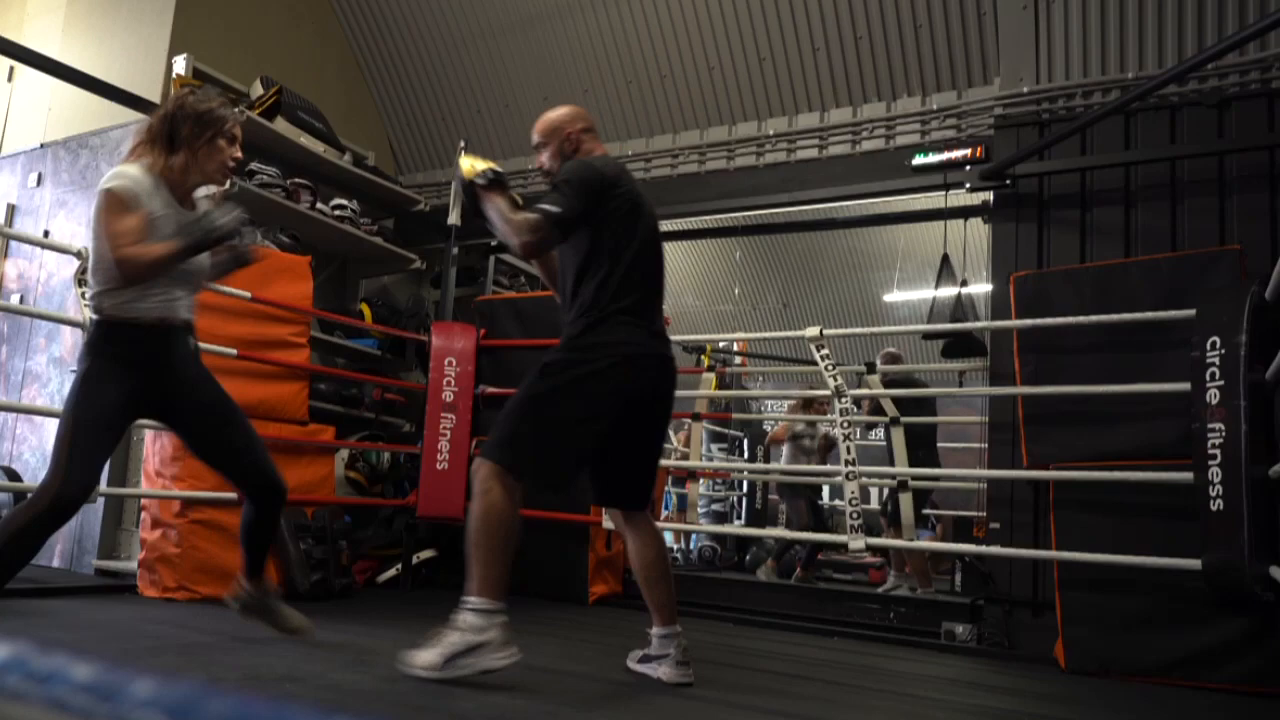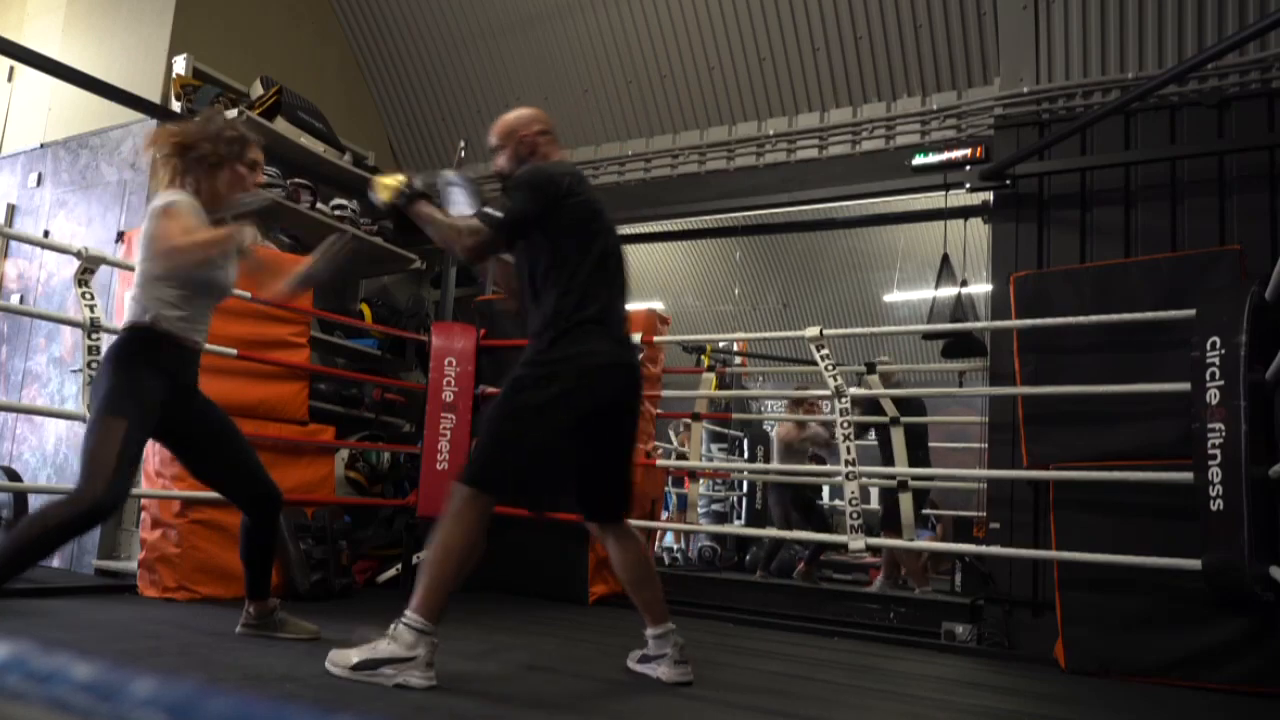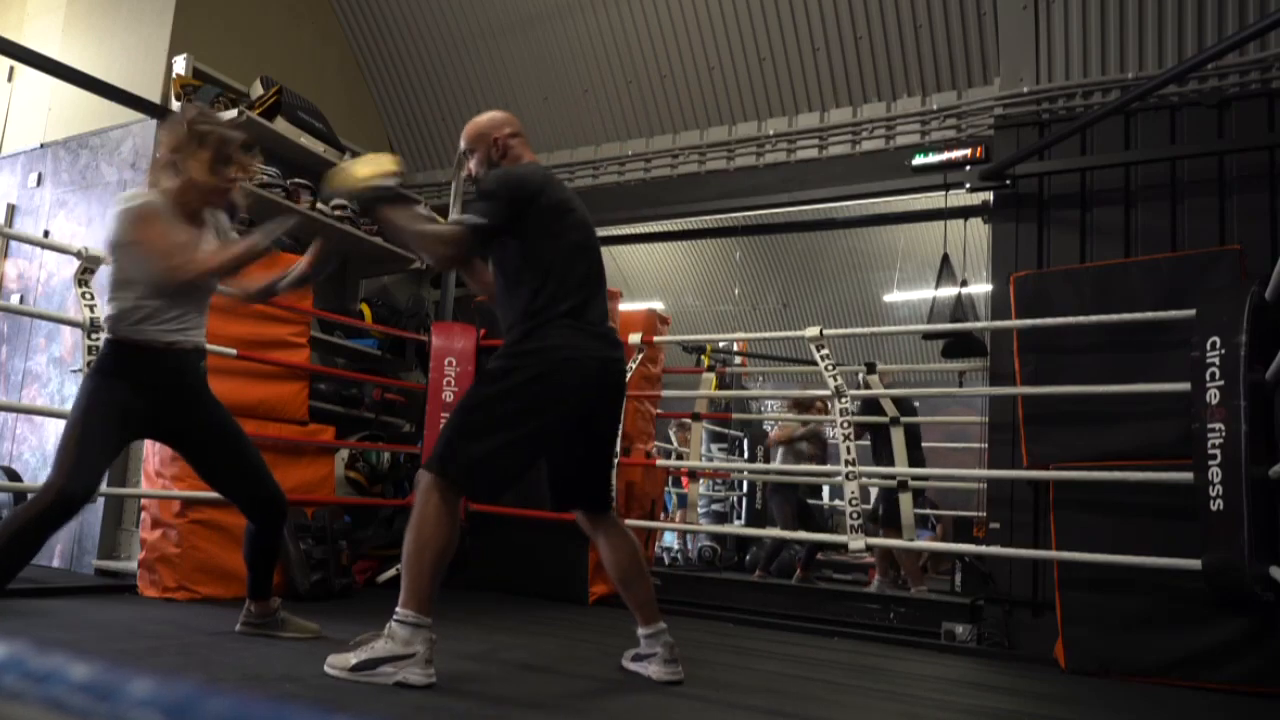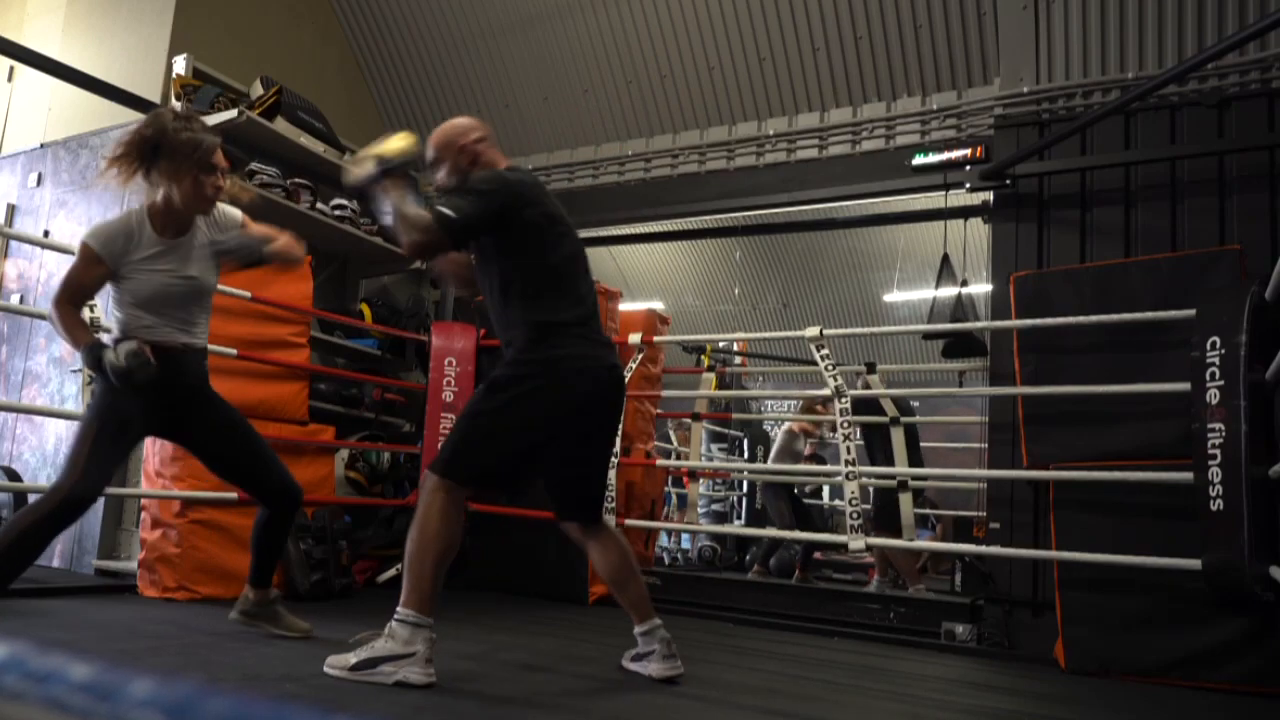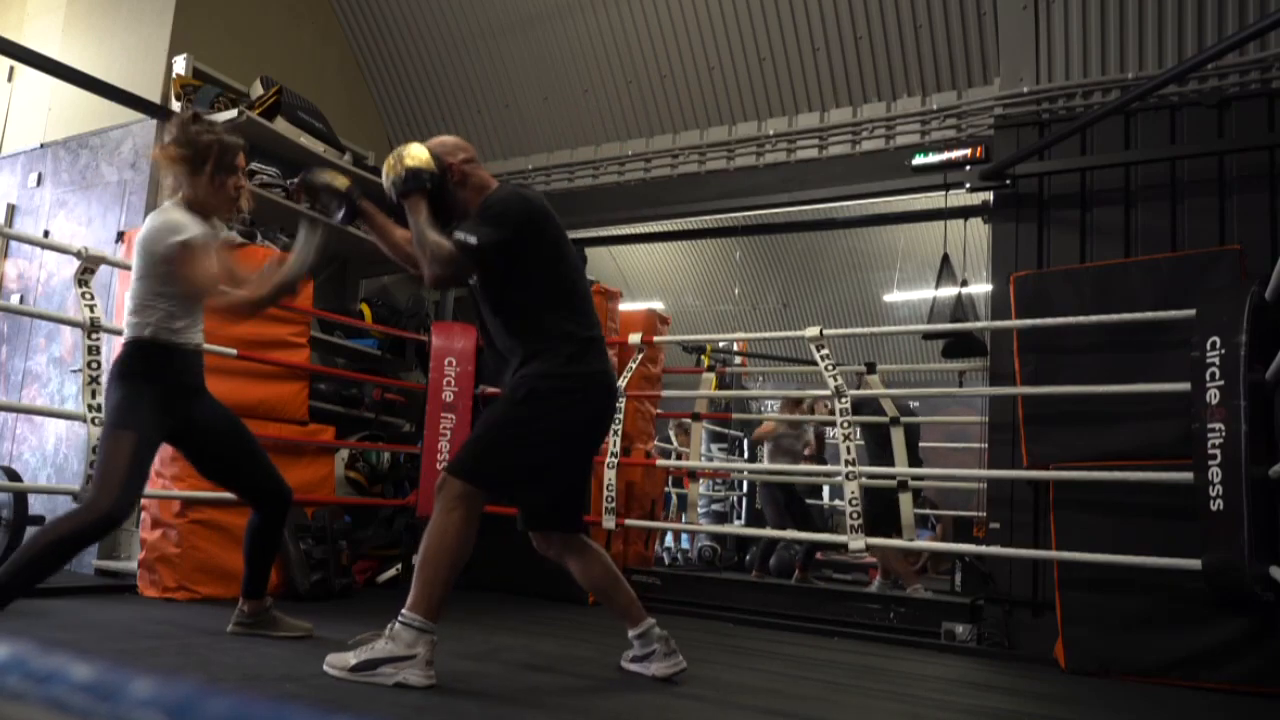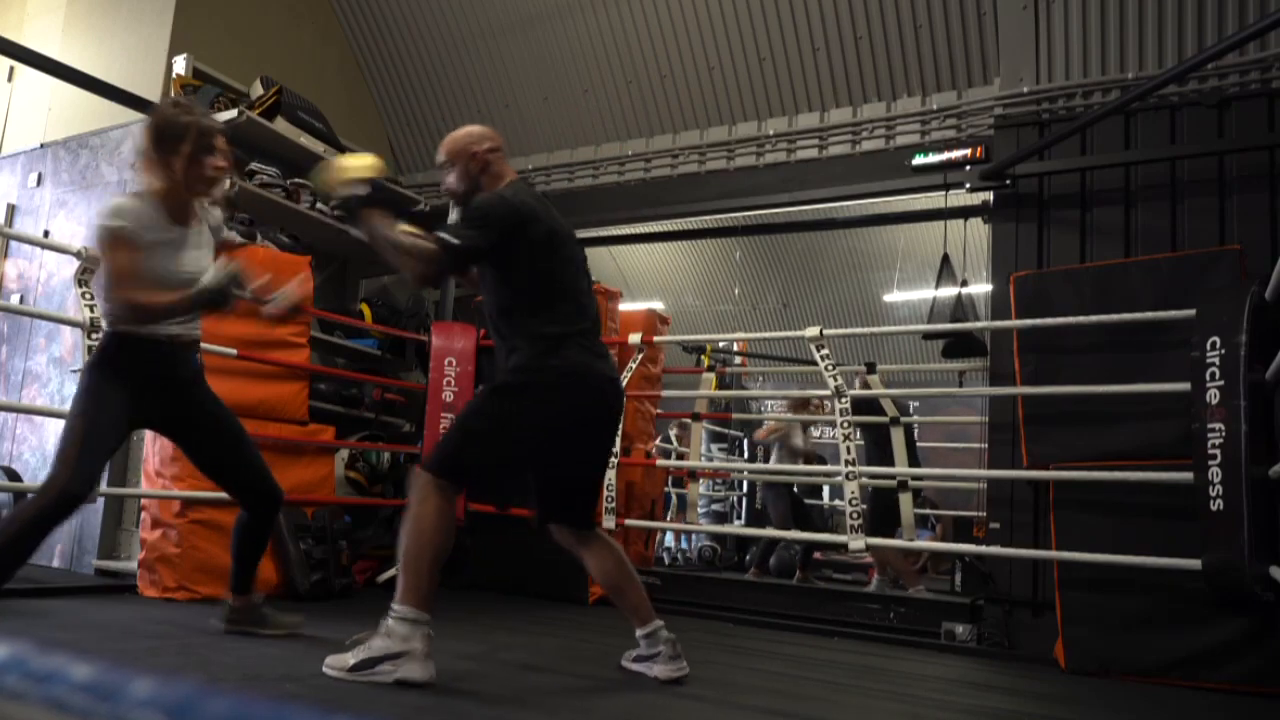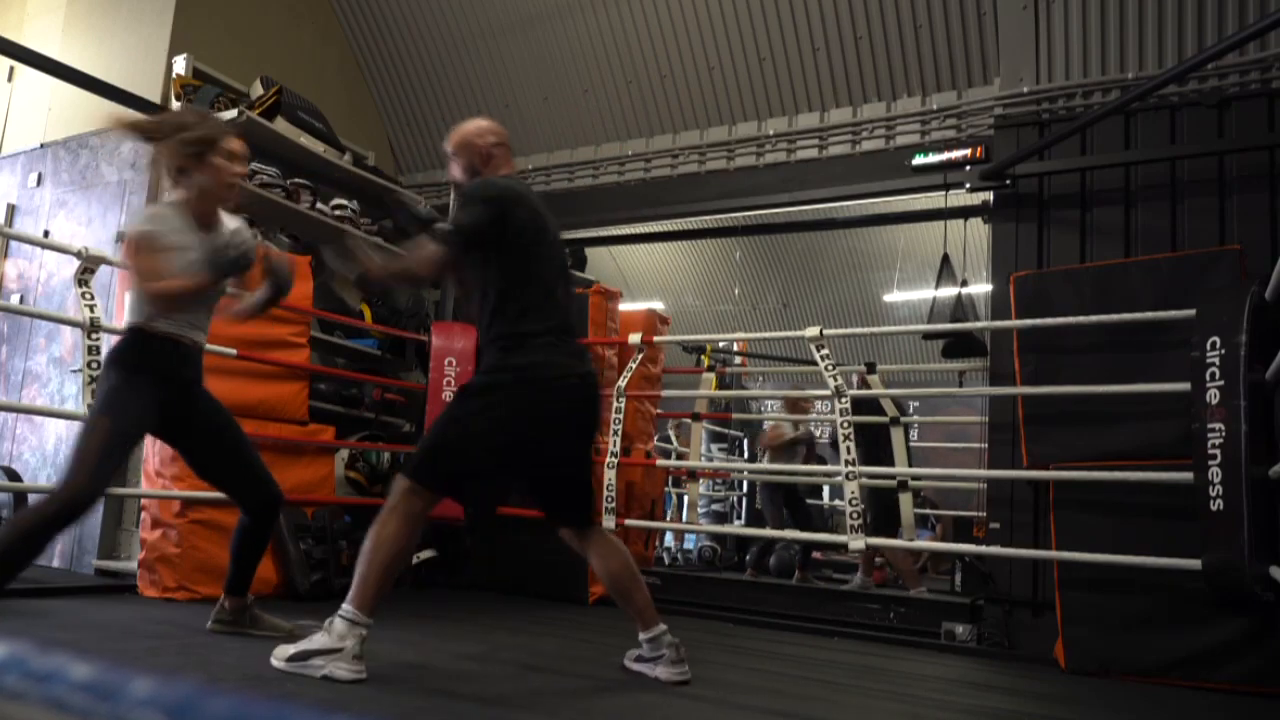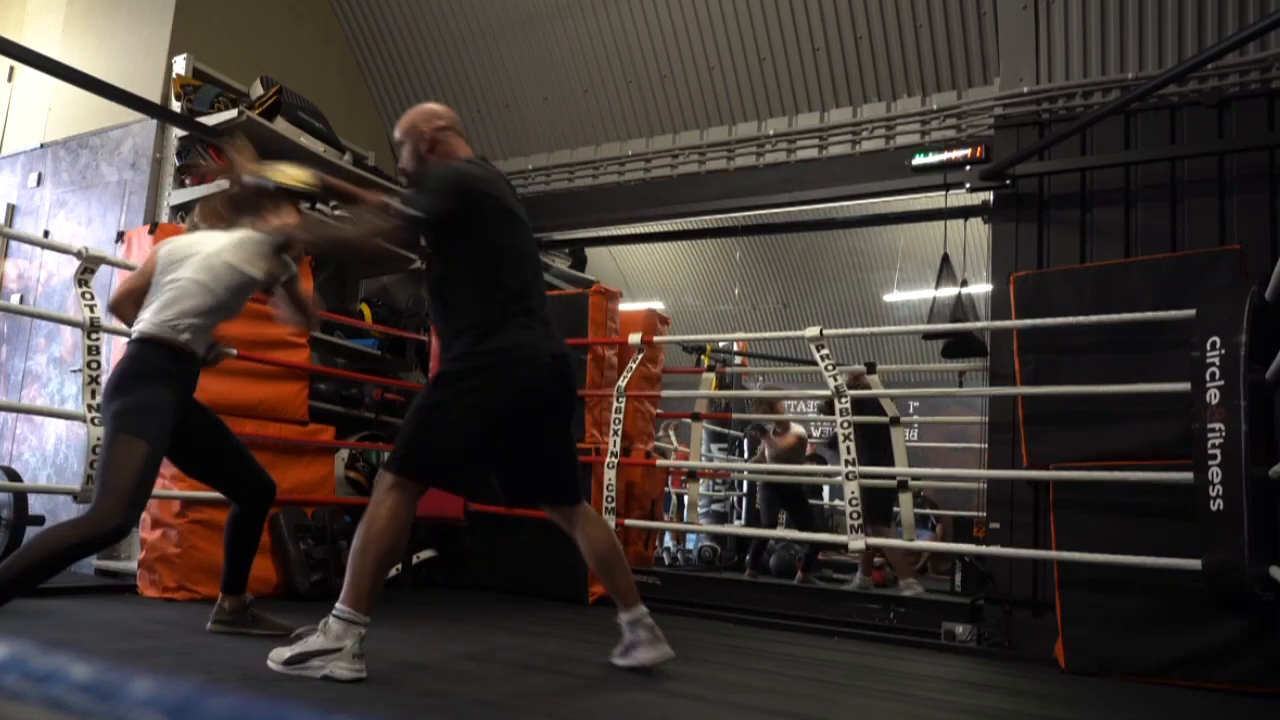
dt=0.2s
person 1, frame 1
left shoulder: (590, 174)
right shoulder: (619, 194)
left elbow: (528, 240)
left wrist: (493, 195)
right wrist: (542, 244)
left hip: (599, 355)
right hip: (649, 365)
left knee: (496, 470)
right knee: (629, 511)
left ankle: (483, 626)
right ankle: (668, 647)
person 1, frame 2
left shoulder: (543, 180)
right shoulder: (564, 199)
left elbow: (471, 243)
right elbow: (535, 288)
left wrist: (413, 204)
right wrist: (443, 217)
left hip: (568, 367)
right hip: (616, 373)
left knee: (471, 494)
right knee: (606, 517)
left ankle: (410, 647)
right ankle: (666, 648)
person 1, frame 3
left shoulder: (513, 186)
right shoulder: (557, 199)
left elbow: (448, 246)
left wrist: (384, 204)
right wrist: (466, 261)
left hip: (544, 362)
right hip: (601, 366)
left knee: (438, 483)
right knee: (595, 513)
left ankle: (407, 643)
right ankle: (657, 645)
person 1, frame 4
left shoulder: (499, 188)
right shoulder: (505, 200)
left elbow: (420, 239)
right elbow: (467, 273)
left wrist: (387, 183)
right wrist: (398, 198)
left hip: (547, 368)
right hip: (592, 374)
left knee: (443, 484)
right knee: (583, 519)
left ankle: (407, 643)
right ankle: (655, 643)
person 1, frame 5
left shoulder: (510, 205)
right shoulder: (488, 216)
left elbow: (438, 271)
right elbow: (416, 253)
left wrist: (412, 200)
right wrist: (353, 199)
left hip: (562, 383)
right hip: (562, 387)
left knee: (458, 489)
right knee: (554, 533)
left ankle: (408, 646)
right ankle: (653, 643)
person 1, frame 6
left shoulder: (502, 208)
right shoulder: (530, 214)
left elbow: (423, 266)
right elbow: (455, 260)
left wrist: (370, 212)
right wrist: (421, 230)
left hip: (547, 378)
right hip: (594, 384)
left knee: (433, 480)
right knee: (572, 525)
left ankle: (405, 640)
right ankle: (658, 645)
person 1, frame 7
left shoulder: (493, 197)
right shoulder: (523, 208)
left elbow: (430, 263)
left wrist: (367, 265)
left hip: (519, 381)
right hip: (571, 385)
left knee: (410, 493)
right knee: (580, 526)
left ankle: (343, 640)
right ankle: (660, 647)
person 1, frame 8
left shoulder: (455, 178)
right shoulder: (483, 182)
left elbow: (376, 228)
left hip: (490, 365)
right hip: (543, 364)
left knee: (398, 485)
right knee: (566, 505)
left ankle: (340, 637)
right ankle: (640, 629)
person 2, frame 1
left shoulder: (203, 205)
right shoulder: (126, 183)
right elbow: (122, 267)
left wrist: (232, 255)
right wrist: (197, 238)
left hip: (179, 365)
right hip: (117, 355)
left knee: (268, 488)
right knee: (63, 493)
left ankle: (256, 589)
person 2, frame 2
left shoulder: (223, 233)
right shoulder: (175, 203)
left elbow: (271, 280)
right elbow: (177, 257)
right wrist: (228, 239)
left hip: (178, 383)
right hip: (139, 367)
left knee: (263, 500)
right knee: (95, 502)
left ankle: (260, 609)
person 2, frame 3
left shoulder: (216, 221)
right shoulder: (138, 210)
right elbow: (185, 270)
left wrist: (280, 282)
right wrist: (260, 239)
left hip: (187, 384)
right hip: (123, 376)
left knee: (269, 503)
right knee: (65, 494)
left ankle: (261, 607)
person 2, frame 4
left shoulder: (217, 221)
right shoulder: (117, 233)
left elbow: (288, 249)
right elbow: (64, 307)
left wrist: (271, 245)
right wrist: (98, 353)
left hip: (191, 385)
right hip: (132, 382)
left knee: (283, 493)
right knee: (72, 495)
left ankle: (258, 599)
person 2, frame 5
left shoulder: (200, 224)
right shoulder: (172, 228)
right elbow: (230, 303)
right wrist: (297, 265)
left hip: (187, 384)
right hip: (144, 380)
left knee: (275, 497)
right knee: (107, 509)
left ankle: (253, 608)
person 2, frame 6
left shoulder: (206, 217)
right shoulder: (124, 215)
right elbow: (122, 304)
right wrist: (204, 296)
left hip: (182, 377)
right hip: (121, 371)
left knee: (264, 496)
right knee: (64, 493)
left ankle: (241, 602)
person 2, frame 7
left shoulder: (231, 229)
right shoulder: (157, 219)
left elbow: (260, 297)
right elbow: (150, 294)
left wrist: (274, 279)
right wrist: (222, 271)
left hip: (184, 383)
right hip: (137, 370)
left knee: (265, 500)
right knee: (75, 496)
left ankle: (235, 605)
person 2, frame 8
left shoulder: (184, 242)
right shoulder: (268, 246)
left elbow: (120, 304)
right elbow: (303, 312)
left hip: (164, 383)
right hip: (147, 387)
left knee: (256, 490)
right knee: (112, 522)
left ankle: (233, 605)
person 3, frame 1
left shoulder: (892, 385)
right shoulder: (922, 387)
left wrist: (867, 404)
left hip: (909, 468)
right hip: (925, 467)
left knee: (901, 528)
right knee: (890, 518)
left ankle: (926, 591)
right ankle: (898, 577)
person 3, frame 2
left shoulder: (879, 397)
right shoulder: (913, 398)
left elbow: (859, 430)
left wrist: (859, 410)
left knee: (894, 532)
right knee: (892, 530)
left ankle: (923, 590)
right ankle: (883, 584)
person 3, frame 3
left shoulder: (875, 399)
right shoulder: (901, 399)
left elbow: (857, 431)
left knee: (892, 531)
right knee: (878, 524)
left ankle: (919, 590)
right ankle: (880, 584)
person 3, frame 4
left shoulder: (865, 400)
right shoulder: (901, 403)
left knee: (885, 533)
right knee: (881, 529)
left ankle: (917, 590)
right ankle: (880, 582)
person 3, frame 5
left shoulder: (862, 403)
right shoulder: (905, 408)
left knee: (877, 535)
right knee: (888, 531)
left ankle: (915, 589)
right ankle: (883, 583)
person 3, frame 6
left shoulder: (865, 401)
right shoulder: (899, 405)
left knee: (879, 536)
right knee: (877, 530)
left ankle: (917, 589)
right ankle: (881, 581)
person 3, frame 7
left shoulder: (861, 401)
right shoulder: (894, 403)
left knee: (884, 536)
right knee: (871, 529)
left ankle: (917, 590)
right ankle: (864, 578)
person 3, frame 8
left shoulder: (858, 399)
right shoulder: (882, 400)
left knee: (879, 527)
right knee: (867, 525)
left ankle: (910, 584)
right ankle: (864, 578)
person 4, frame 1
left shoulder: (818, 431)
right shoulder: (795, 423)
left elbow: (819, 461)
right elbow: (770, 441)
left wrist: (826, 447)
right wrist: (793, 435)
left hip: (805, 485)
right hip: (789, 483)
left knee: (822, 531)
right knee: (804, 526)
left ankle: (802, 573)
right ankle: (769, 567)
person 4, frame 2
left shoulder: (811, 426)
right shoulder: (785, 425)
left elbow: (828, 443)
right elbow: (789, 439)
right wrist: (810, 435)
left hip: (800, 487)
right hip: (780, 485)
left knee: (825, 530)
right knee: (783, 530)
left ankle: (805, 570)
right ankle: (761, 574)
person 4, frame 3
left shoulder: (812, 433)
right shoulder: (790, 425)
left elbow: (822, 459)
right elbow: (772, 442)
left wrist: (820, 441)
right wrist: (803, 433)
left hip: (794, 489)
right hip: (780, 487)
left knee: (819, 532)
right knee: (788, 531)
left ankle: (803, 574)
right ankle: (760, 574)
person 4, frame 4
left shoulder: (803, 438)
right shoulder: (793, 425)
right elbow: (809, 429)
left hip: (788, 488)
right hip: (773, 486)
left knee: (814, 531)
right knee: (786, 528)
left ankle: (801, 574)
right ankle: (758, 571)
person 4, frame 5
left shoulder: (806, 432)
right shoulder: (777, 423)
left elbow: (815, 454)
right elbow: (757, 436)
right wrist: (784, 434)
left hip: (790, 487)
right hip: (770, 484)
left knee: (814, 531)
right knee: (778, 529)
left ankle: (801, 574)
right ankle: (757, 574)
person 4, frame 6
left shoulder: (805, 434)
right shoulder: (789, 424)
left elbow: (809, 462)
right elbow: (759, 436)
left wrist: (810, 456)
right wrist: (773, 438)
left hip: (788, 487)
right hip: (774, 484)
left knee: (814, 531)
right knee: (782, 527)
left ankle: (802, 574)
right ankle: (755, 572)
person 4, frame 7
left shoulder: (802, 430)
right shoulder: (780, 425)
left elbow: (805, 462)
right elbow: (765, 445)
left wrist: (810, 447)
right wrist: (794, 439)
left hip: (790, 485)
right hip: (771, 484)
left knee: (810, 529)
right knee: (776, 529)
left ankle: (801, 574)
right ankle: (752, 573)
person 4, frame 8
left shoulder: (797, 432)
right shoulder: (768, 430)
left elbow: (780, 450)
left wrist: (766, 435)
right wrist: (756, 460)
left hip: (794, 488)
right hip: (772, 486)
left knee: (814, 532)
right knee: (767, 526)
left ankle: (804, 574)
right ankle: (750, 572)
